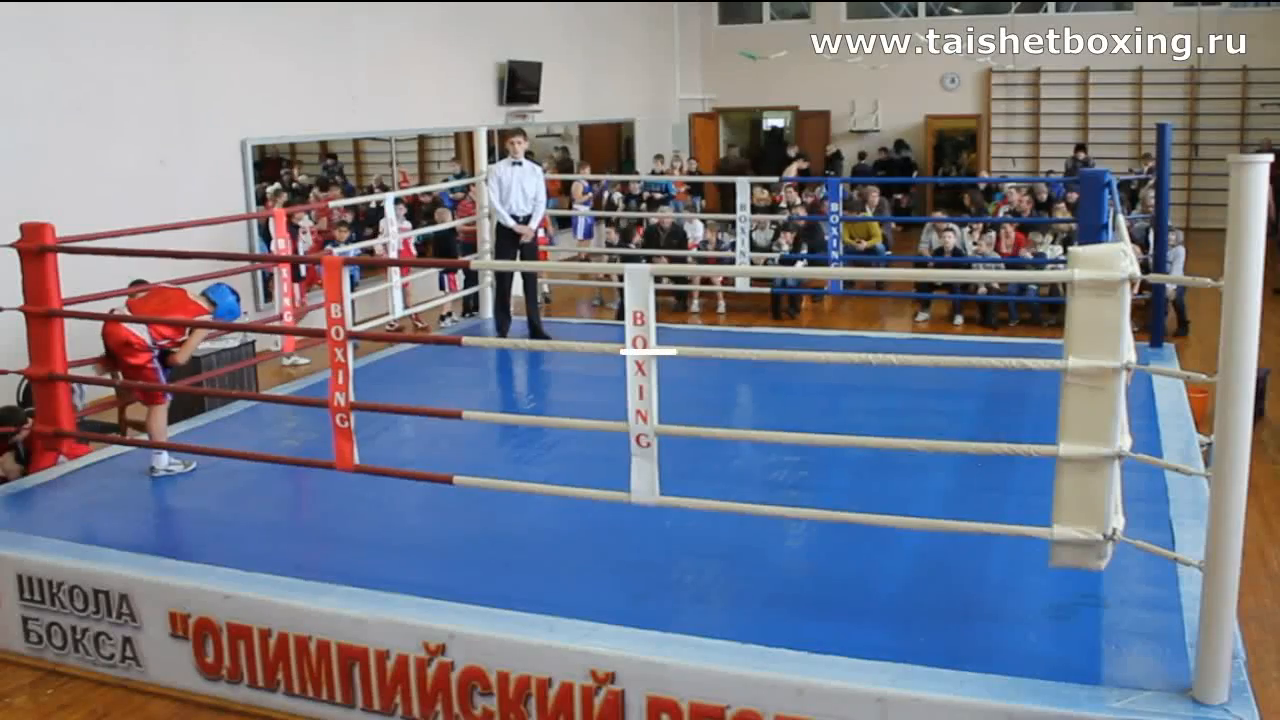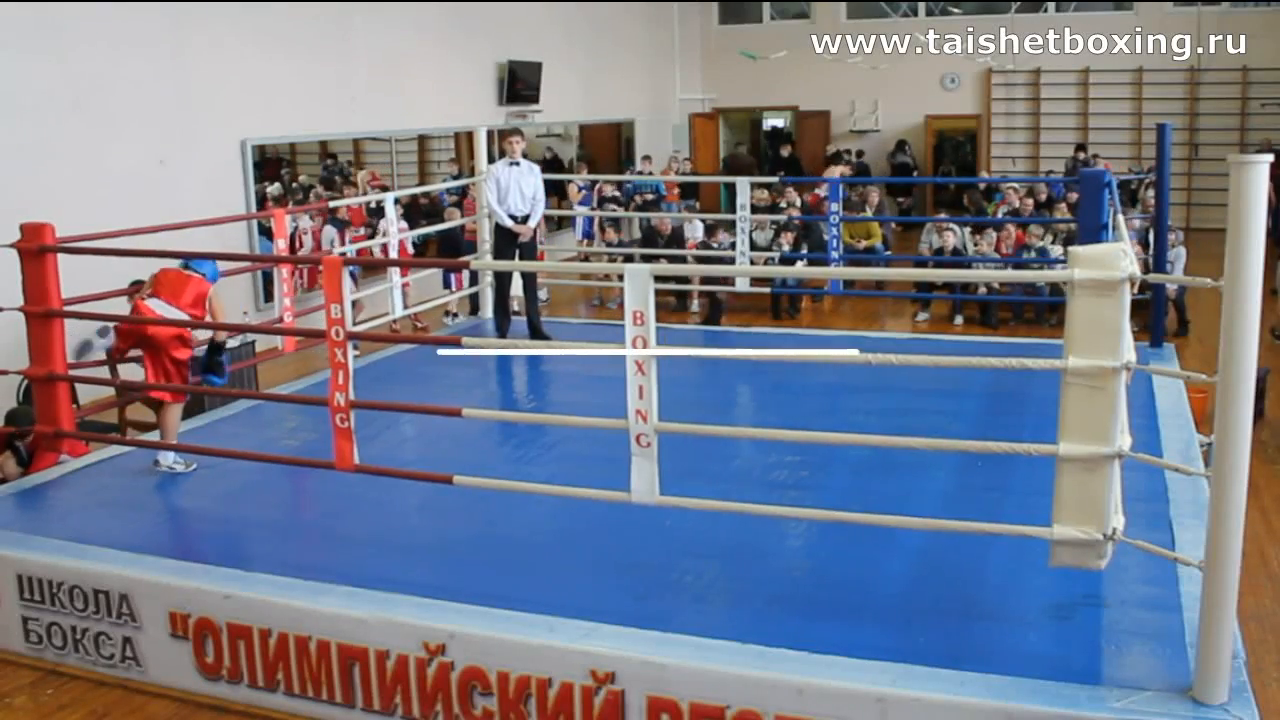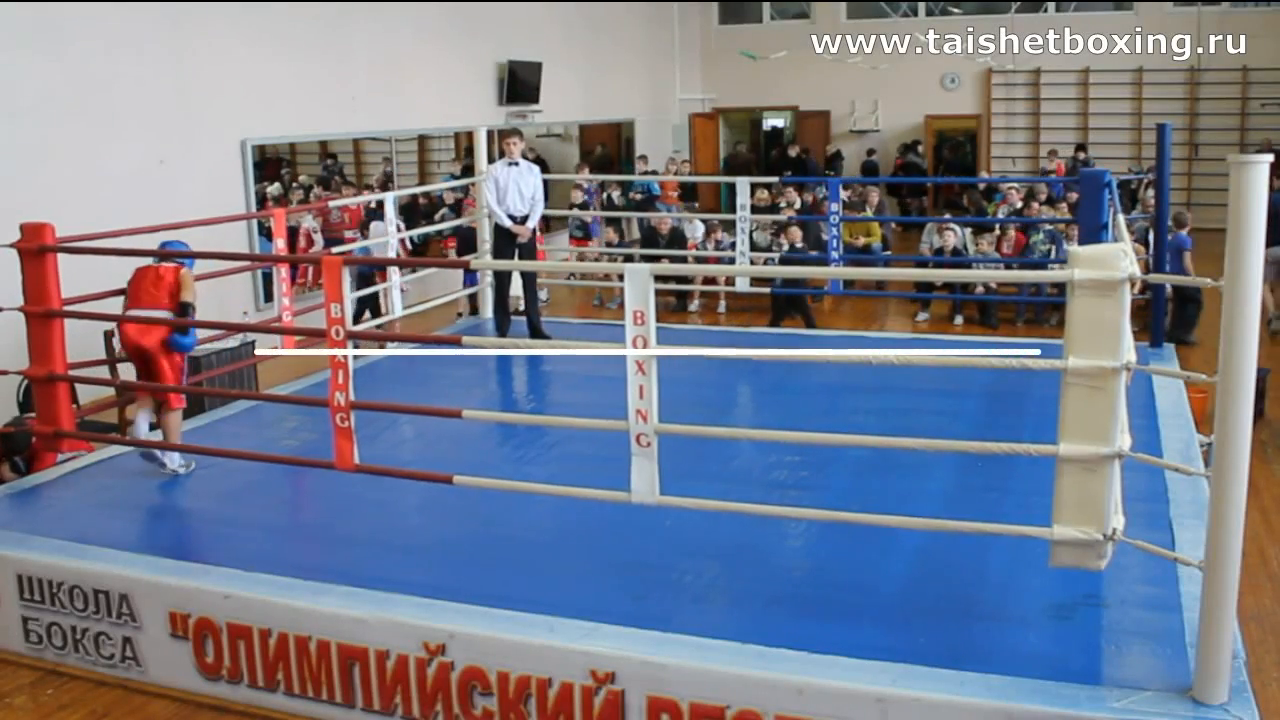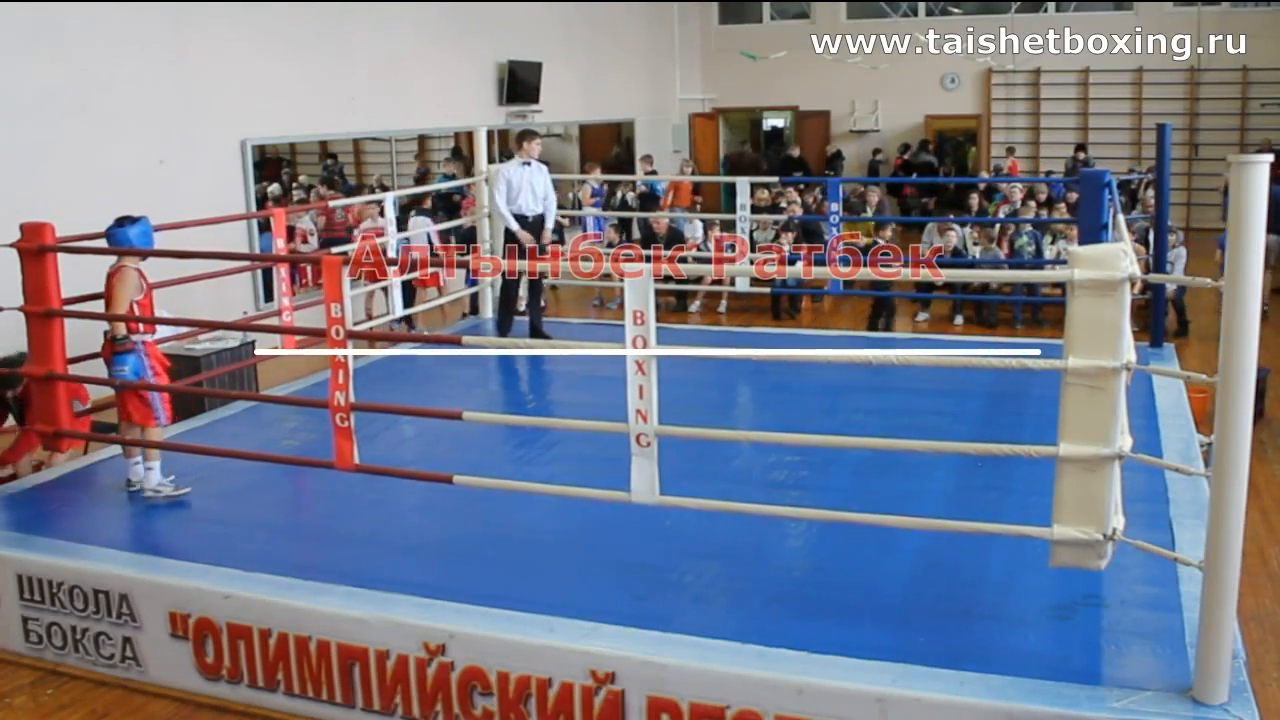
dt=0.7s
person 1, frame 1
left shoulder: (175, 291)
right shoulder: (205, 320)
left elbow: (137, 298)
right elbow: (179, 359)
right wrist: (162, 359)
left hip: (112, 324)
right hip: (133, 340)
left knee: (114, 363)
right knee: (159, 400)
right ankle: (161, 462)
person 1, frame 2
left shoulder: (162, 274)
right shoulder: (207, 288)
left elbow: (140, 297)
right wrist: (216, 355)
left hip: (145, 316)
right hip: (173, 332)
left knee: (119, 346)
right knee: (174, 397)
left ankle: (104, 337)
right ankle: (166, 457)
person 1, frame 3
left shoulder: (139, 273)
right shoulder: (183, 272)
right elbow: (188, 291)
left wrist: (130, 345)
right wrist: (186, 318)
left hip: (130, 328)
right hip: (162, 332)
left knee: (149, 386)
right knee: (172, 397)
left ankle: (141, 428)
right ankle: (172, 459)
person 1, frame 4
left shoulder: (116, 272)
right shoulder: (129, 273)
right elbow: (117, 315)
right wrist: (124, 348)
left hip: (127, 348)
right hip: (135, 349)
left knee: (131, 414)
right knee: (154, 412)
left ankle: (136, 475)
right ankle: (151, 481)
person 2, frame 1
left shoulder: (535, 170)
right shoulder: (497, 170)
left elbow: (541, 201)
right elbow: (494, 202)
left wrist: (531, 227)
right wrist: (514, 225)
left hip: (529, 225)
right hip: (506, 226)
left knee: (531, 278)
right knee: (503, 279)
left ankle: (535, 328)
right ankle: (502, 329)
person 2, frame 2
left shoulder: (533, 169)
right shoulder: (495, 170)
left elbow: (539, 201)
right elbow: (492, 203)
left wrist: (530, 226)
right wrist: (512, 225)
left hip: (528, 225)
right hip: (504, 226)
left knee: (530, 278)
right knee: (502, 279)
left ankle: (535, 328)
right ankle: (502, 330)
person 2, frame 3
left shoulder: (533, 170)
right shoulder: (494, 171)
left elbow: (539, 201)
right elbow: (492, 204)
left wrist: (528, 226)
right wrist: (511, 226)
left hip: (527, 225)
right hip: (504, 226)
left knee: (530, 277)
right knee: (502, 279)
left ankle: (535, 328)
right ankle: (502, 330)
person 2, frame 4
left shoulder: (542, 169)
right shoulder: (506, 170)
left elbow: (550, 200)
right elbow: (501, 204)
left wrist: (548, 227)
right wrist: (518, 230)
left hip: (538, 223)
right hip: (517, 225)
left knee: (537, 277)
right knee: (511, 277)
left ankle: (536, 328)
right ankle: (503, 330)
